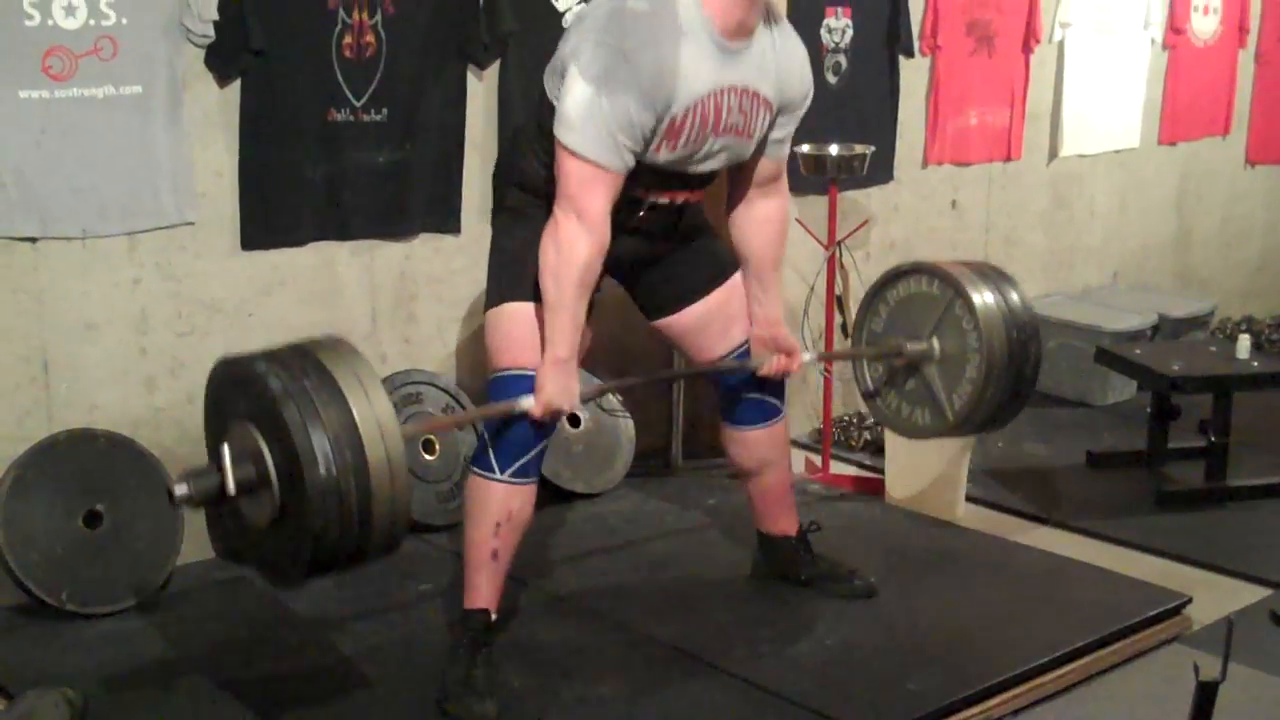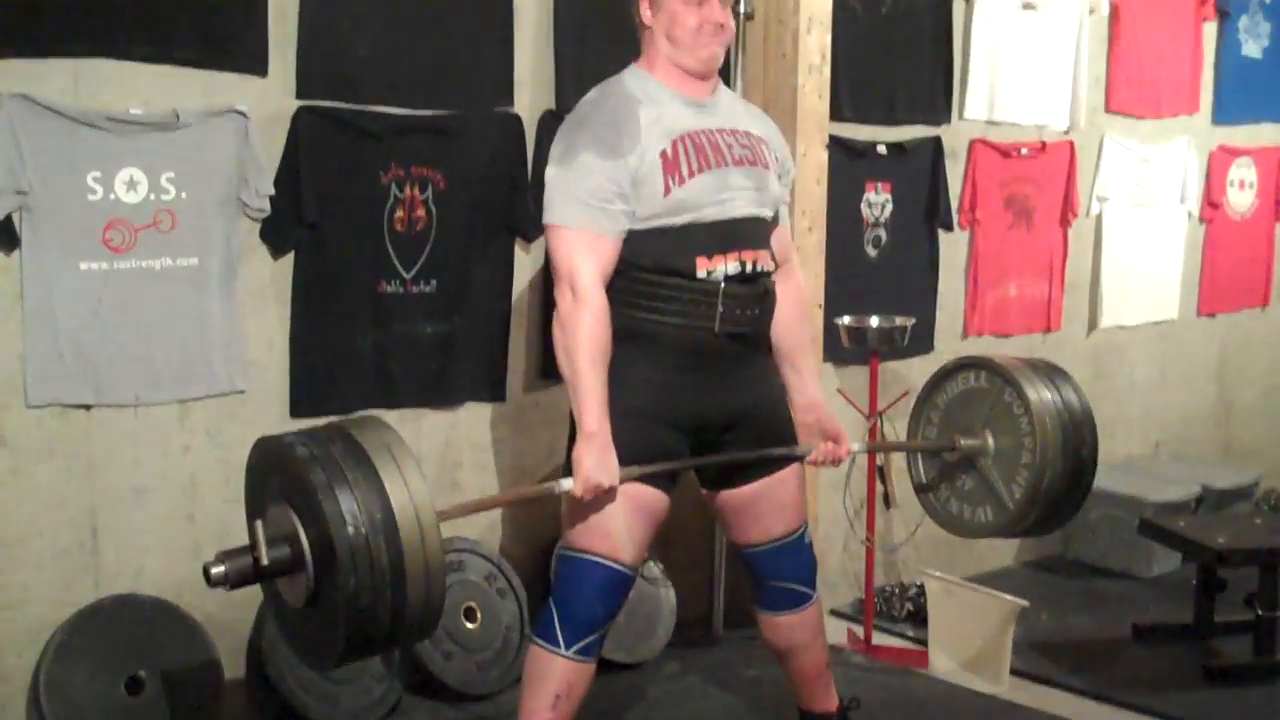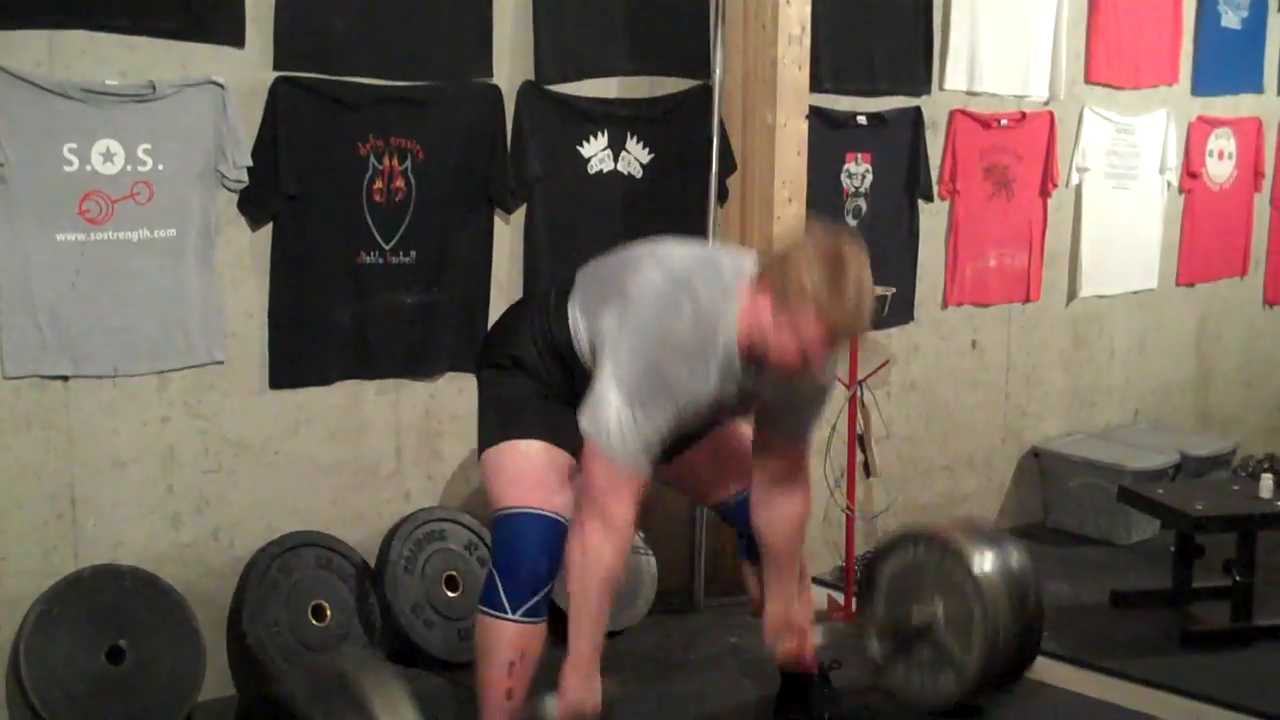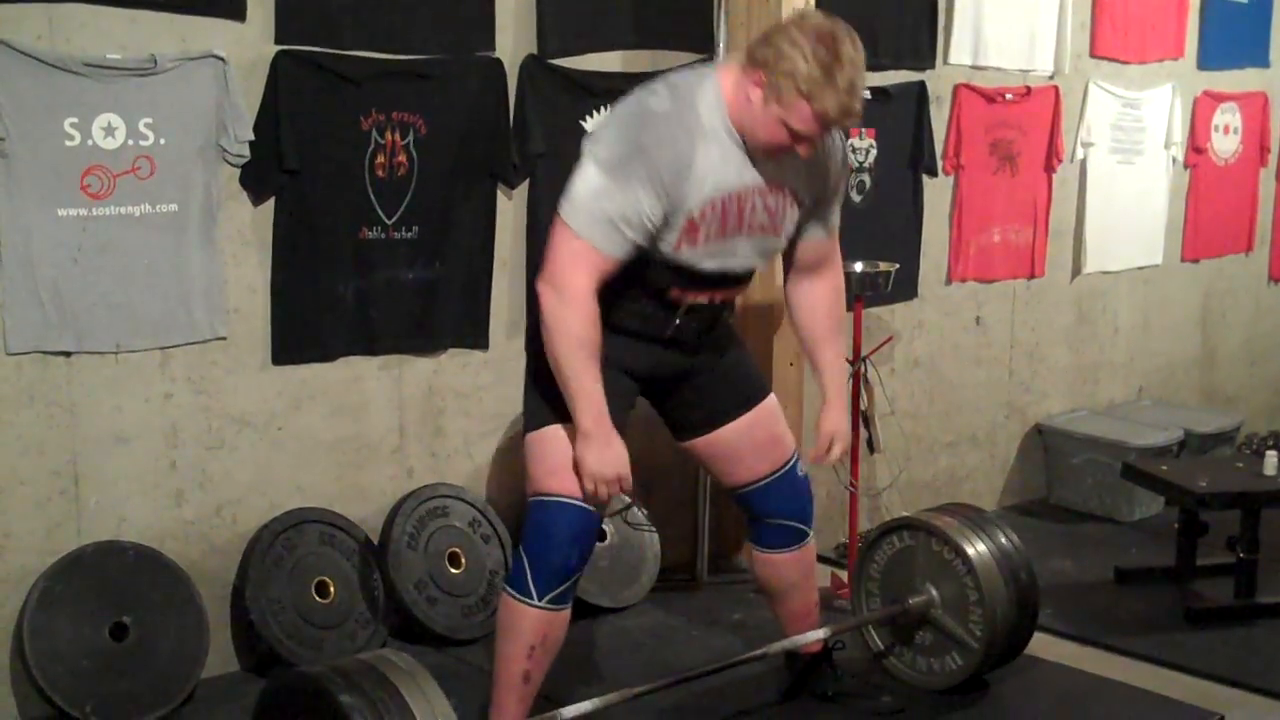
dt=0.7s
person 1, frame 1
left shoulder: (785, 58)
left elbow: (762, 193)
right elbow: (582, 219)
left wrist: (768, 317)
right wrist: (559, 362)
left hip: (665, 216)
right hip: (550, 209)
left knee: (761, 369)
right knee: (525, 406)
left ankle: (785, 549)
right ankle: (474, 635)
person 1, frame 2
left shoulder: (757, 129)
right shoulder: (607, 122)
left elbow: (784, 273)
right elbow: (579, 291)
left wrist: (808, 400)
right wrist: (592, 433)
left hip: (745, 375)
right hip: (642, 378)
left knee: (787, 568)
right knee: (593, 587)
person 1, frame 3
left shoulder: (801, 355)
right shoulder: (664, 339)
left elbow: (781, 480)
right elbow: (607, 517)
left wrist: (784, 601)
right wrist: (581, 668)
right hip: (542, 369)
left knee: (765, 527)
right knee: (532, 543)
person 1, frame 4
left shoulder: (817, 154)
right shoulder: (655, 134)
left elbow: (815, 271)
right elbow: (566, 285)
left wrist: (836, 392)
right wrist: (594, 431)
left hip: (699, 334)
right hip: (596, 330)
left knee: (782, 495)
right knee: (562, 530)
